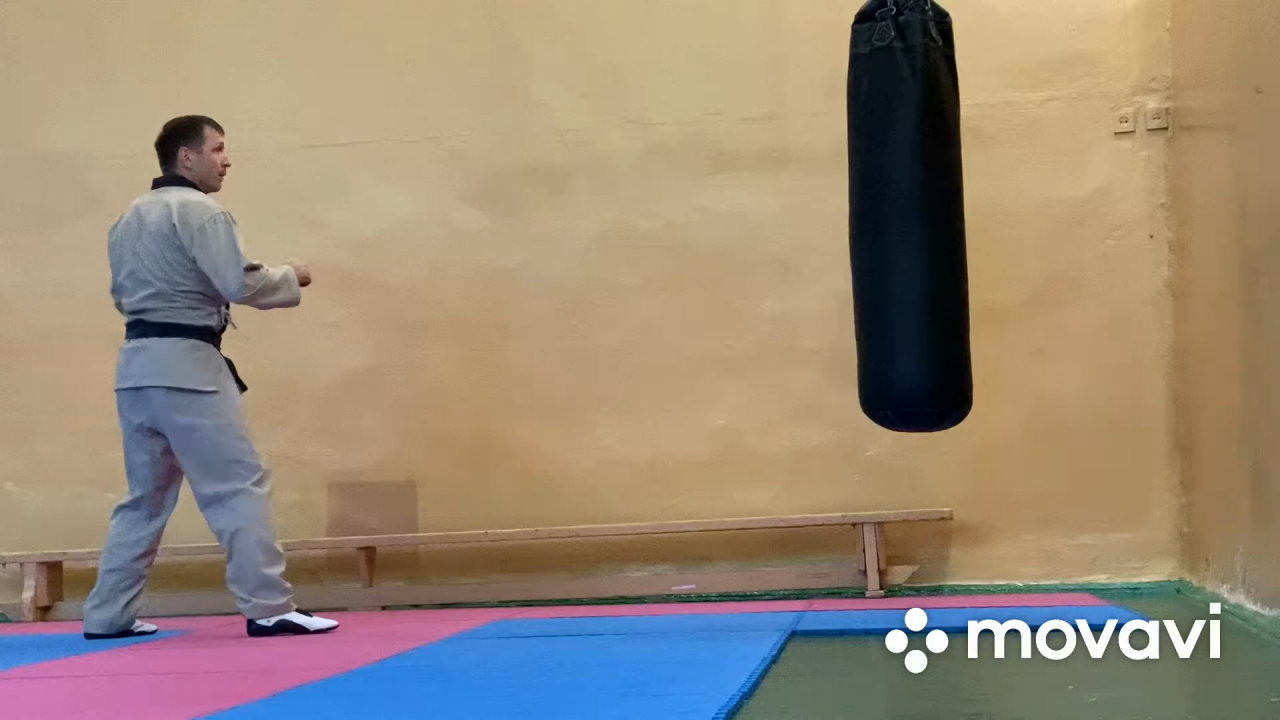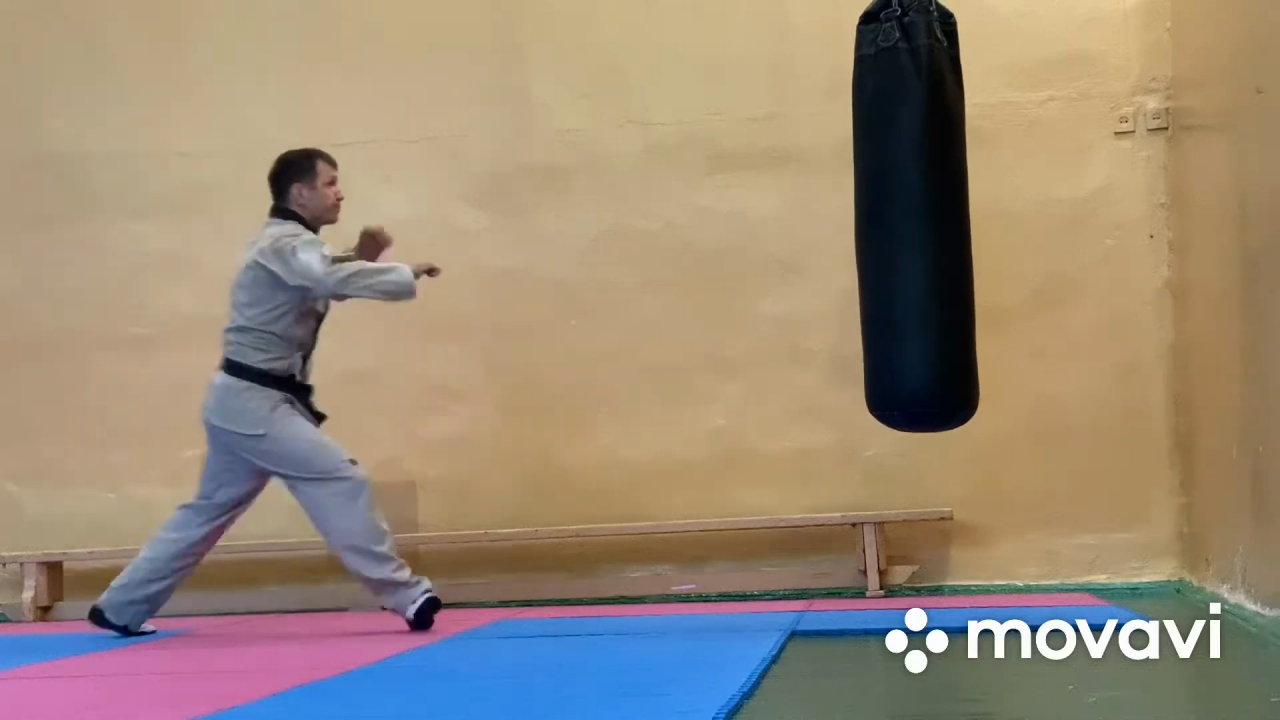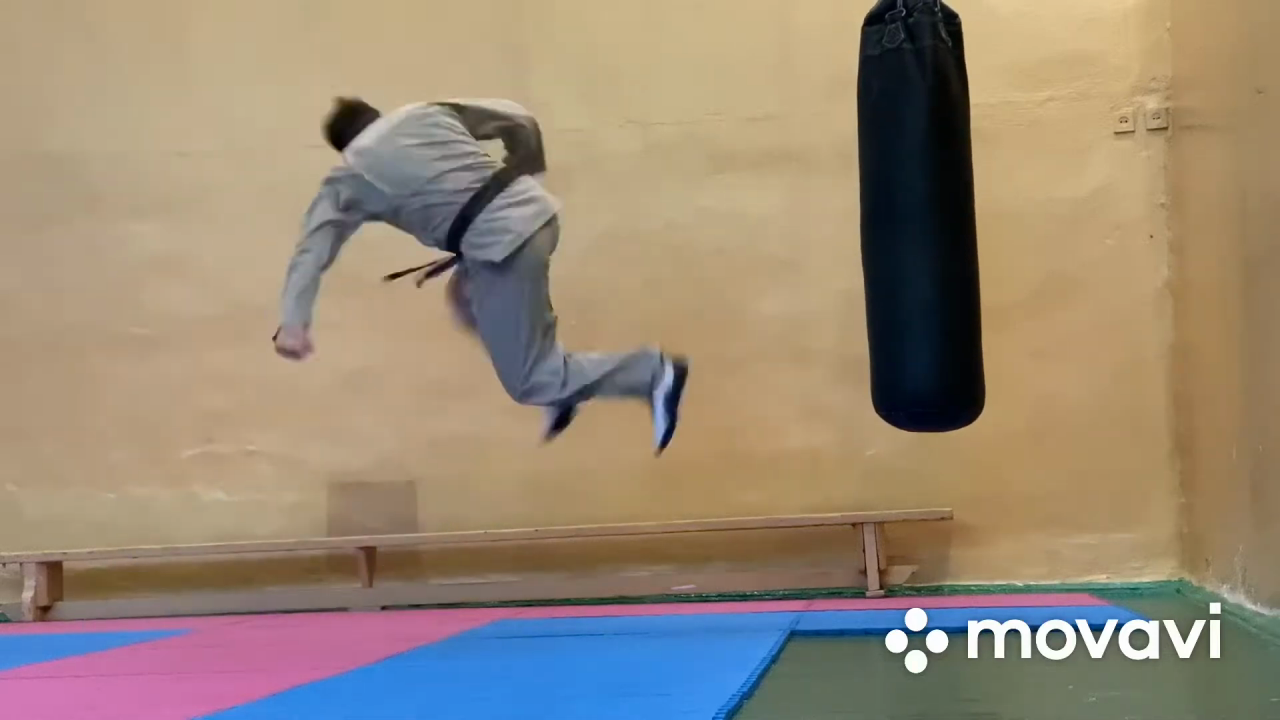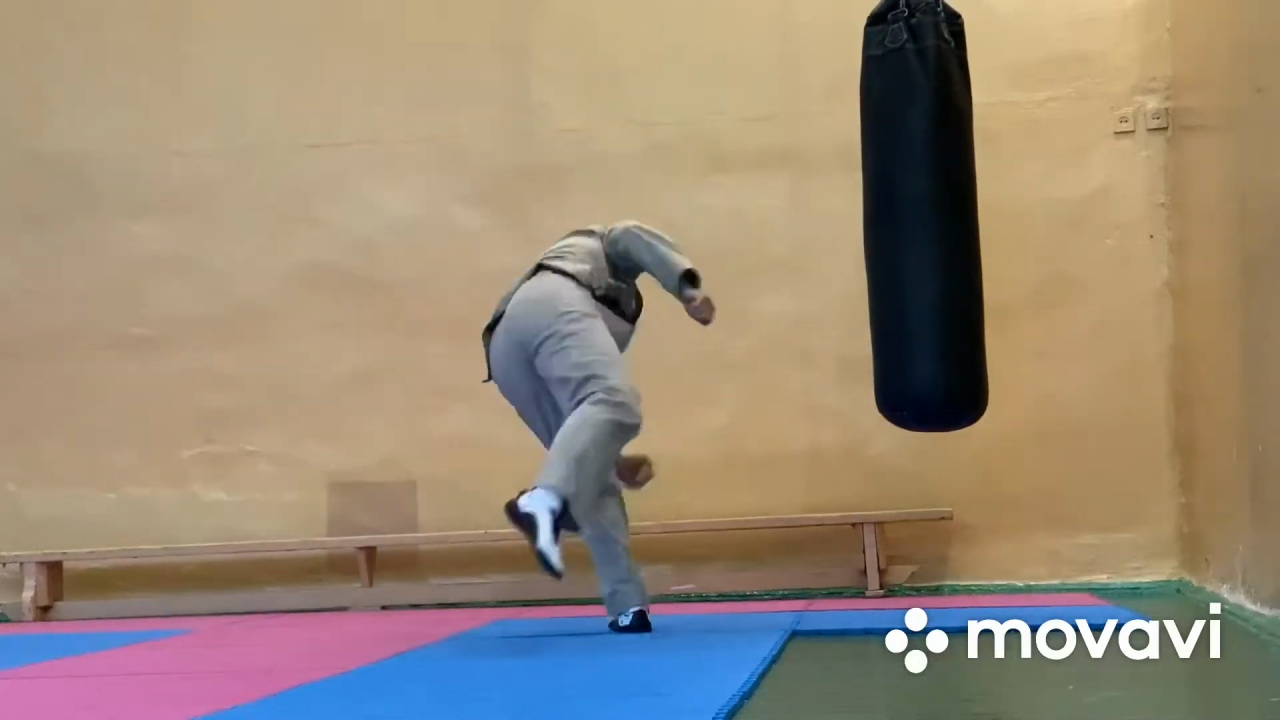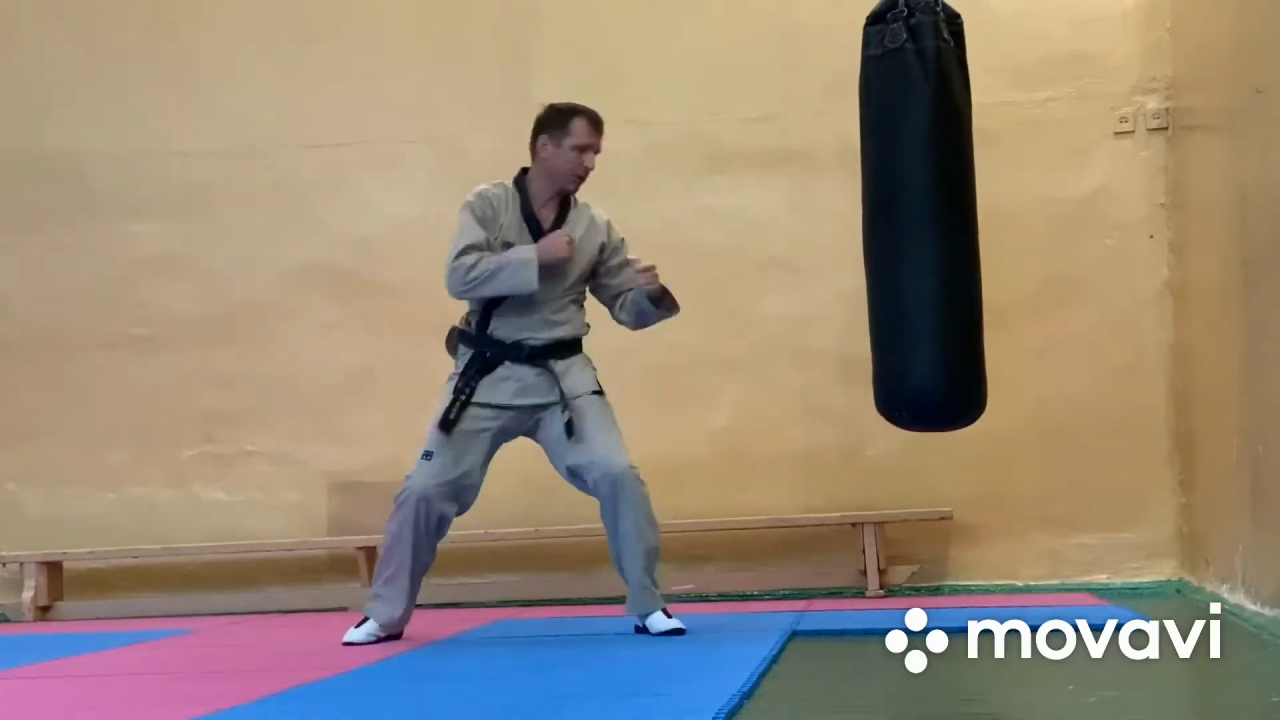
dt=0.5s
person 1, frame 1
left shoulder: (127, 218)
right shoulder: (197, 209)
left elbow: (123, 295)
right elbow: (239, 285)
right wrist: (291, 276)
left hip: (137, 362)
right hip: (186, 363)
left knee: (145, 495)
right knee: (238, 482)
left ankle: (107, 614)
right ankle: (268, 607)
person 1, frame 2
left shoulder: (291, 241)
right shoulder: (289, 244)
left elbow: (317, 283)
right elbow: (332, 280)
left wrist: (360, 255)
right wrist: (405, 273)
left hip: (275, 399)
right hip: (249, 403)
left knee: (209, 512)
right knee: (342, 484)
left ankle: (121, 607)
right ankle: (404, 596)
person 1, frame 3
left shoulder: (347, 178)
right shoulder: (425, 113)
left elbow: (312, 252)
right elbow: (518, 120)
left wrist: (293, 323)
right wrist: (528, 173)
left hip: (500, 237)
right hip: (525, 206)
left knee: (531, 377)
right knee: (473, 298)
left ankle: (651, 374)
right ankle: (562, 393)
person 1, frame 4
right shoulder: (592, 249)
left elbow: (567, 423)
right elbow: (634, 242)
left wrist: (618, 460)
right wrist: (688, 284)
right hip: (559, 306)
right knee: (613, 403)
left ankle: (628, 605)
right ankle: (545, 500)
person 1, frame 5
left shoulder: (596, 227)
right shoulder: (487, 205)
left elbow: (626, 308)
right elbow: (461, 277)
left wrist: (654, 295)
right wrist: (537, 257)
left hip: (562, 377)
right hip: (487, 376)
left knee: (617, 477)
right knee: (428, 490)
left ankle: (648, 607)
right ankle: (385, 614)
